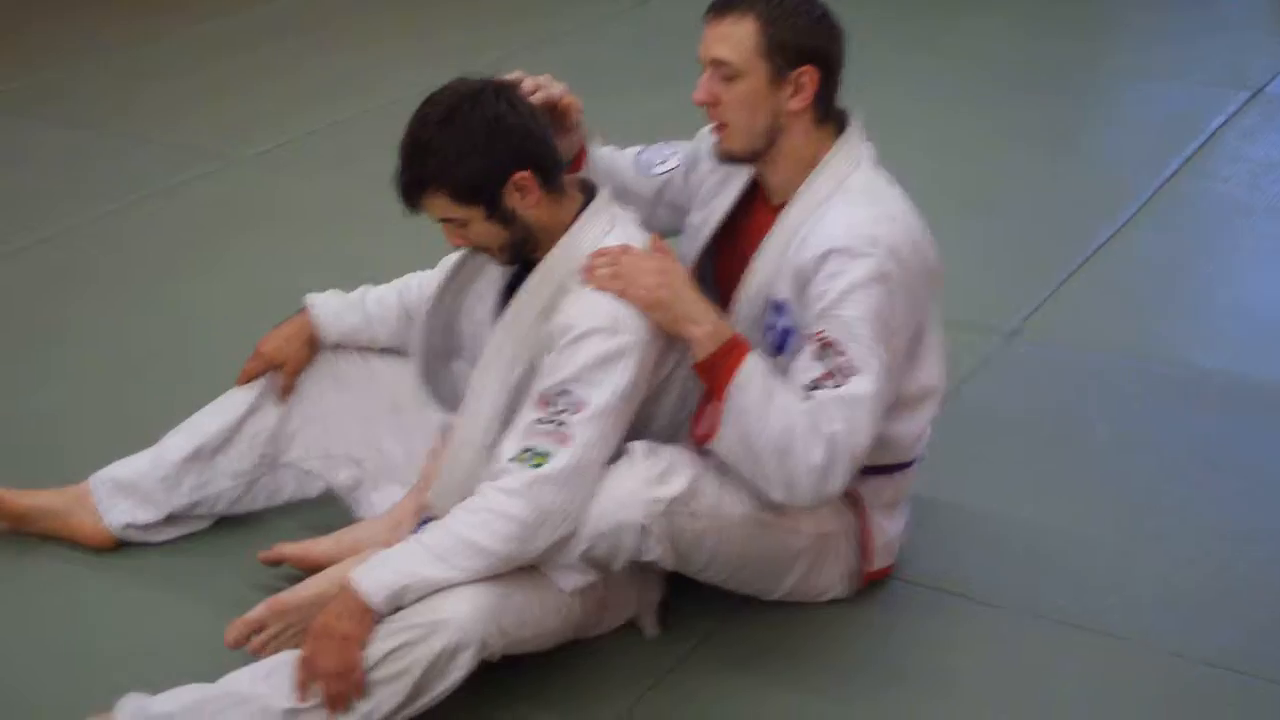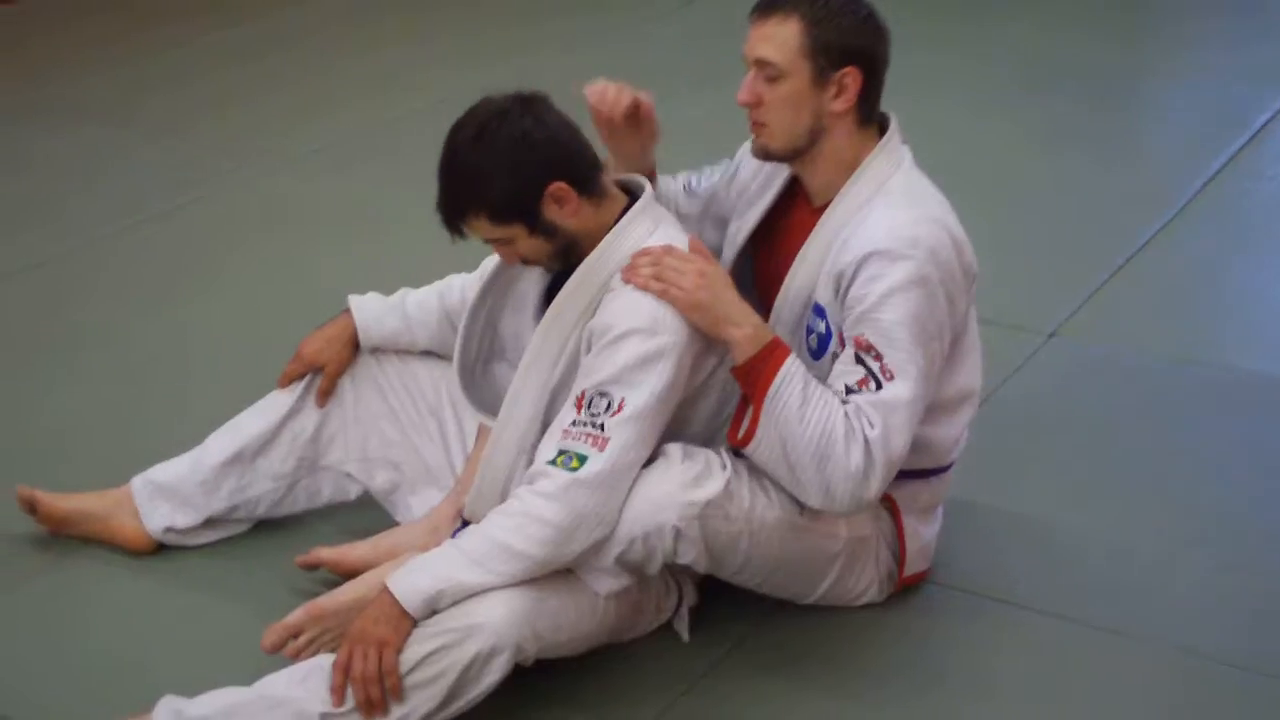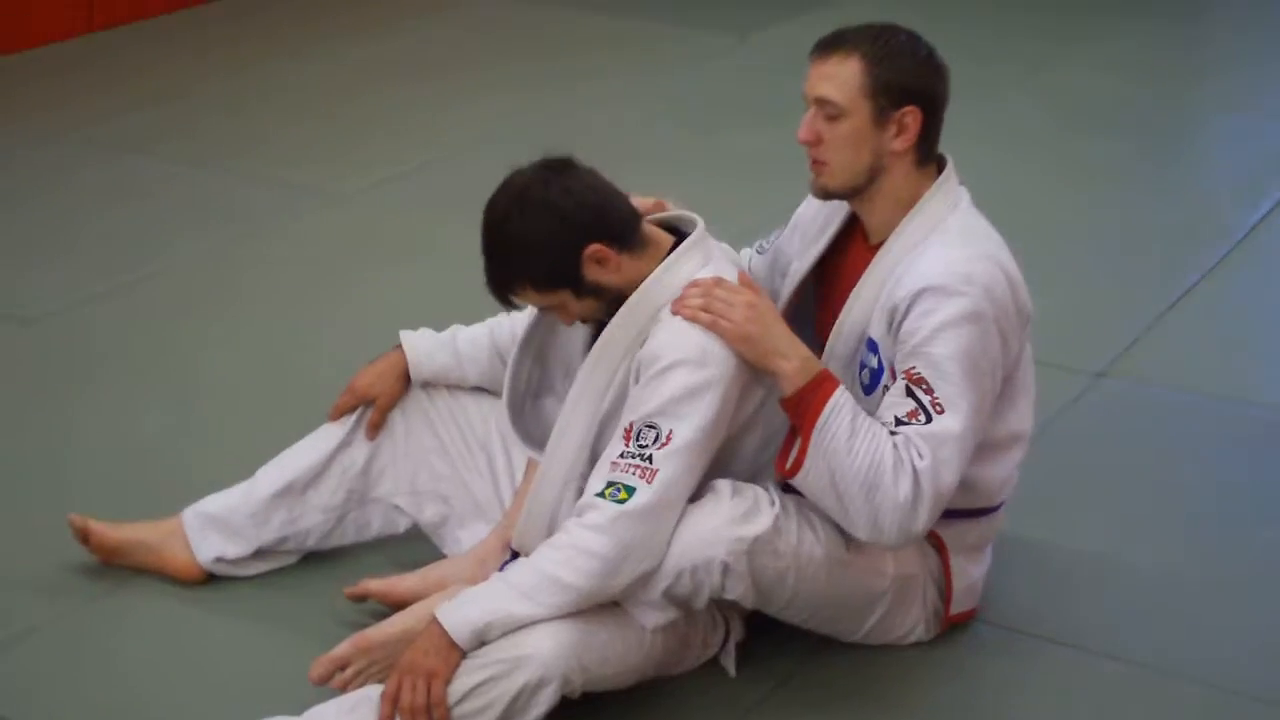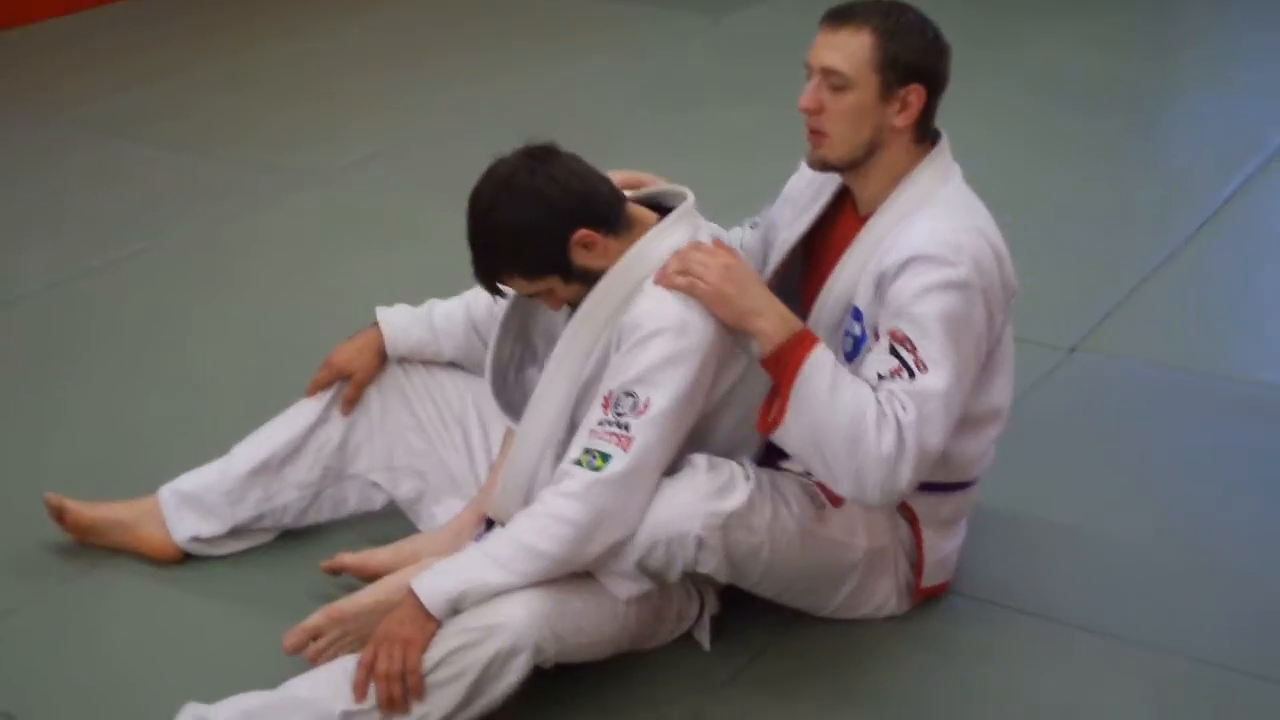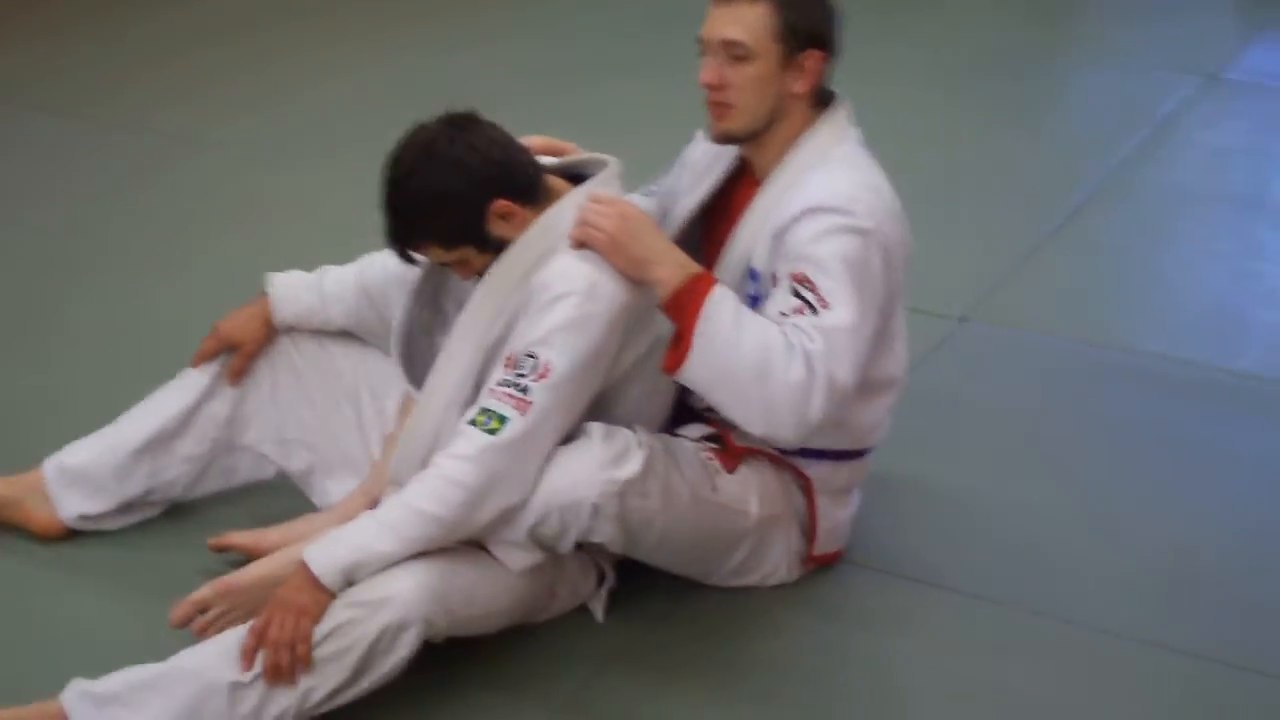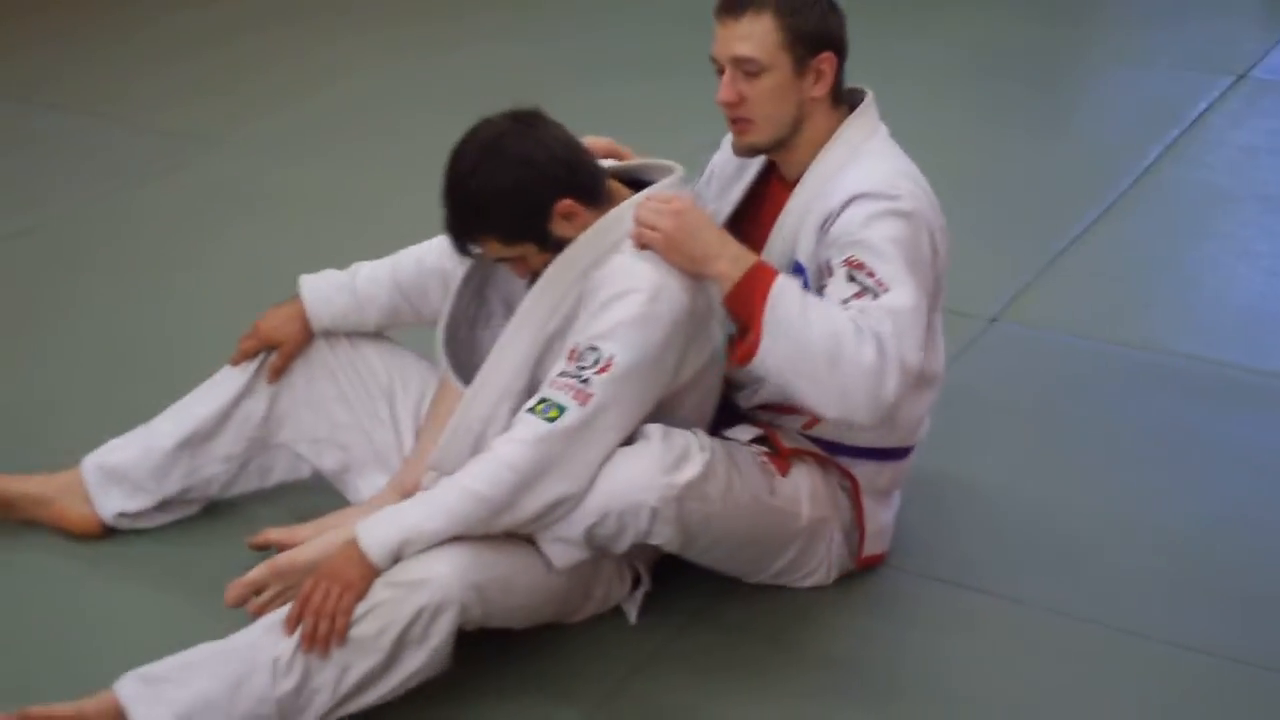
dt=0.3s
person 1, frame 1
left shoulder: (607, 315)
right shoulder: (531, 227)
left elbow: (529, 510)
right elbow: (444, 297)
left wrist: (367, 591)
right wrist: (316, 322)
left hip: (576, 548)
right hip: (489, 467)
left knee: (448, 618)
right knee: (306, 380)
right ankle: (107, 507)
person 1, frame 2
left shoulder: (647, 316)
right shoulder: (583, 228)
left elbow: (568, 511)
right elbow: (481, 301)
left wrist: (404, 594)
right wrist: (358, 324)
right hip: (535, 466)
left knee: (484, 621)
right knee: (345, 383)
right ankle: (145, 510)
person 1, frame 3
left shoulder: (693, 350)
right shoulder: (639, 255)
left elbow: (614, 544)
right elbow: (530, 339)
left wrist: (454, 627)
right wrist: (410, 359)
right hip: (584, 496)
left knee: (533, 650)
right knee: (399, 417)
right ankle: (197, 540)
person 1, frame 4
left shoulder: (672, 321)
right shoulder: (626, 229)
left elbow: (591, 511)
right elbow: (506, 315)
left wrist: (431, 596)
right wrist: (387, 336)
right hip: (563, 472)
left knee: (504, 622)
right knee: (376, 393)
right ankle: (173, 519)
person 1, frame 5
left shoulder: (581, 291)
right shoulder: (538, 203)
left elbow: (485, 475)
right elbow: (407, 283)
left wrist: (325, 570)
right wrist: (277, 304)
right hip: (457, 441)
left knee: (395, 595)
right knee: (265, 361)
right ankle: (63, 491)
person 1, frame 6
left shoulder: (648, 297)
right shoulder: (580, 205)
left elbow: (540, 466)
right elbow: (446, 268)
left wrist: (375, 546)
right wrist: (313, 306)
right hip: (494, 447)
left knee: (436, 580)
right knee: (300, 361)
right ankle: (100, 492)
person 2, frame 1
left shoulder: (863, 248)
right shoulder: (735, 155)
left elbow: (813, 466)
right elbow: (622, 188)
left wrist: (700, 327)
right wrist: (566, 147)
left hip: (820, 518)
right hip: (729, 434)
left knee: (636, 492)
person 2, frame 2
left shoulder: (903, 251)
right shoulder: (777, 161)
left elbow: (851, 472)
right elbow: (681, 223)
left wrist: (740, 329)
right wrist: (636, 162)
left hip: (859, 523)
right hip: (769, 435)
left knee: (671, 497)
person 2, frame 3
left shoulder: (958, 288)
right shoulder: (839, 204)
left elbow: (899, 505)
right elbow: (754, 289)
left wrist: (788, 362)
left hip: (905, 559)
right hip: (820, 471)
left knee: (721, 531)
person 2, frame 4
left shoulder: (945, 257)
right shoulder: (830, 176)
left elbow: (883, 463)
right elbow: (746, 263)
left wrist: (767, 321)
left hip: (881, 531)
right hip: (795, 448)
left knee: (694, 506)
person 2, frame 5
left shoulder: (841, 212)
right shoulder: (729, 143)
left elbow: (795, 398)
right elbow: (650, 226)
left wrist: (666, 270)
left hip: (778, 492)
right hip: (694, 411)
left knee: (592, 473)
person 2, frame 6
left shoulder: (879, 204)
right shoulder: (754, 151)
left elbow: (868, 380)
right elbow: (674, 263)
left wrist: (726, 260)
left hip: (821, 490)
right hip: (730, 416)
left knee: (655, 477)
